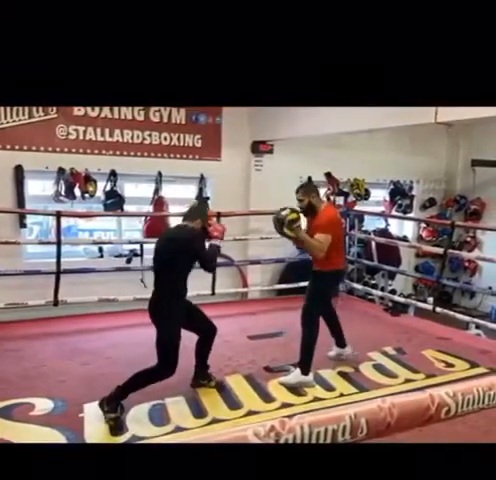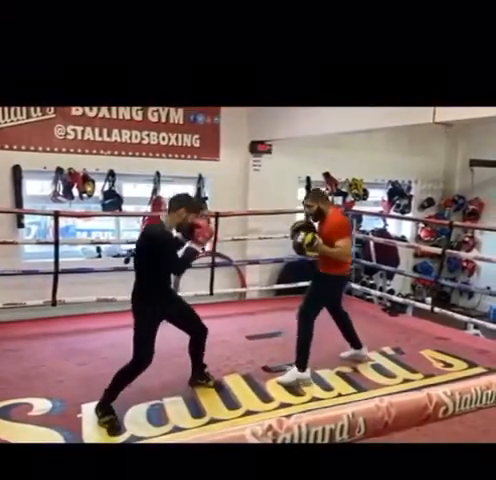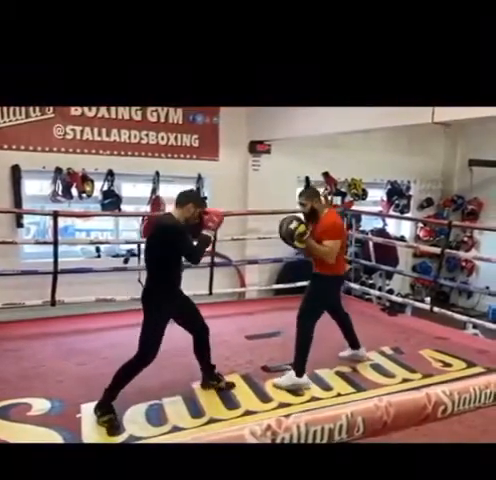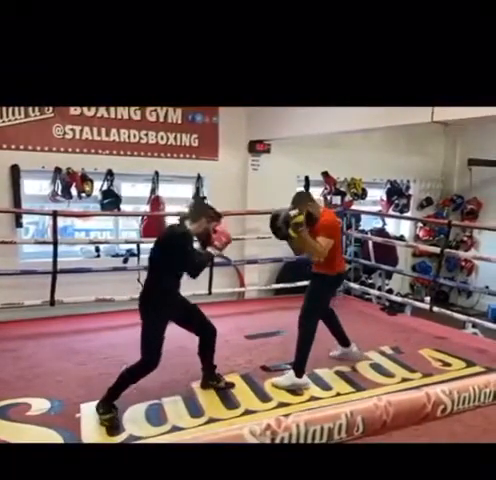
dt=0.4s
person 1, frame 1
left shoulder: (172, 234)
right shoulder: (189, 234)
right elbow: (208, 264)
left wrist: (205, 238)
right wrist: (215, 240)
left hip: (174, 302)
right hip: (166, 307)
left knee: (208, 330)
right knee: (166, 367)
left ankle: (201, 375)
right ankle: (112, 401)
person 1, frame 2
left shoulder: (163, 229)
right shoulder: (155, 234)
left elbow: (175, 245)
right elbow: (177, 268)
left wrist: (191, 234)
right wrist: (197, 244)
left hip: (165, 295)
right hip: (147, 302)
left knee: (199, 331)
right knee: (142, 359)
left ankle: (198, 375)
right ankle: (104, 405)
person 1, frame 3
left shoulder: (170, 224)
right shoulder: (169, 226)
left elbow: (187, 250)
right elbow: (194, 256)
left wrist: (201, 229)
right wrist: (209, 230)
left hip: (171, 293)
right hip: (157, 297)
left knee: (201, 330)
right knee: (146, 354)
left ankle: (210, 377)
right ankle: (105, 405)
person 1, frame 4
left shoulder: (180, 235)
right shoulder: (177, 235)
left elbow: (190, 262)
right elbow: (194, 269)
left wrist: (207, 247)
right wrist: (213, 248)
left hip: (171, 298)
right hip: (154, 303)
left knee: (208, 331)
right knee: (150, 361)
left ankle: (209, 376)
right ankle: (106, 403)
person 2, frame 1
left shoulder: (327, 217)
right shoulder: (318, 213)
left elbow: (318, 250)
right elbow: (310, 243)
left wrist: (297, 232)
right wrist: (296, 233)
left hip: (328, 272)
right hip: (327, 270)
left knee: (309, 317)
right knee: (325, 308)
left ankle: (304, 373)
right ankle: (341, 347)
person 2, frame 2
left shoulder: (337, 221)
right shoulder: (324, 220)
left elbow: (345, 255)
left wrist: (319, 247)
right wrist: (311, 245)
left hip: (332, 276)
right hip: (330, 274)
left knee: (305, 315)
right knee: (336, 311)
left ankle: (301, 370)
right ankle: (358, 349)
person 2, frame 3
left shoulder: (331, 222)
right shoulder: (317, 219)
left elbow: (330, 257)
right elbow: (312, 251)
left wrist: (307, 241)
right wrist: (301, 239)
left hip: (328, 277)
right hip: (329, 275)
left knee: (305, 319)
right knee: (336, 310)
left ankle: (298, 375)
right ankle: (356, 350)
person 2, frame 4
left shoulder: (328, 221)
right shoulder: (313, 220)
left elbow: (318, 255)
right elbow: (299, 249)
left wrist: (301, 232)
right wrist: (291, 234)
left hip: (328, 275)
right hip: (324, 273)
left knee: (307, 319)
right knee: (322, 309)
left ankle: (298, 375)
right ankle: (347, 347)
